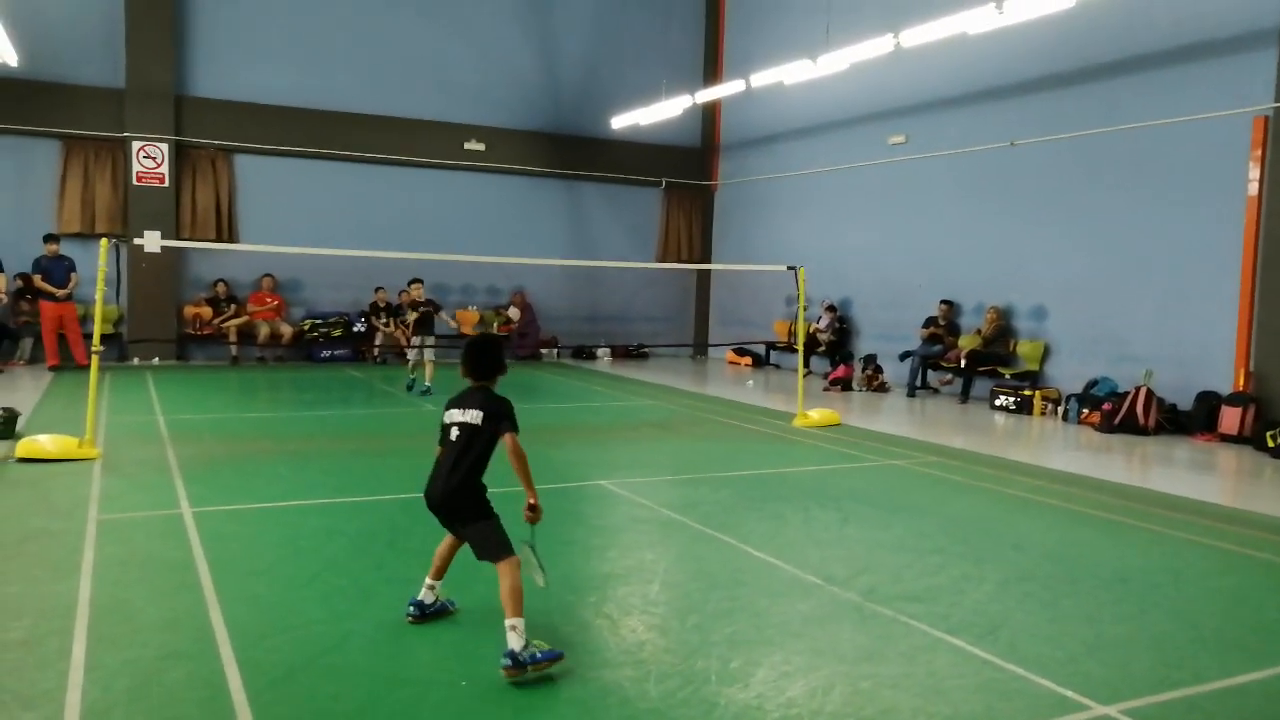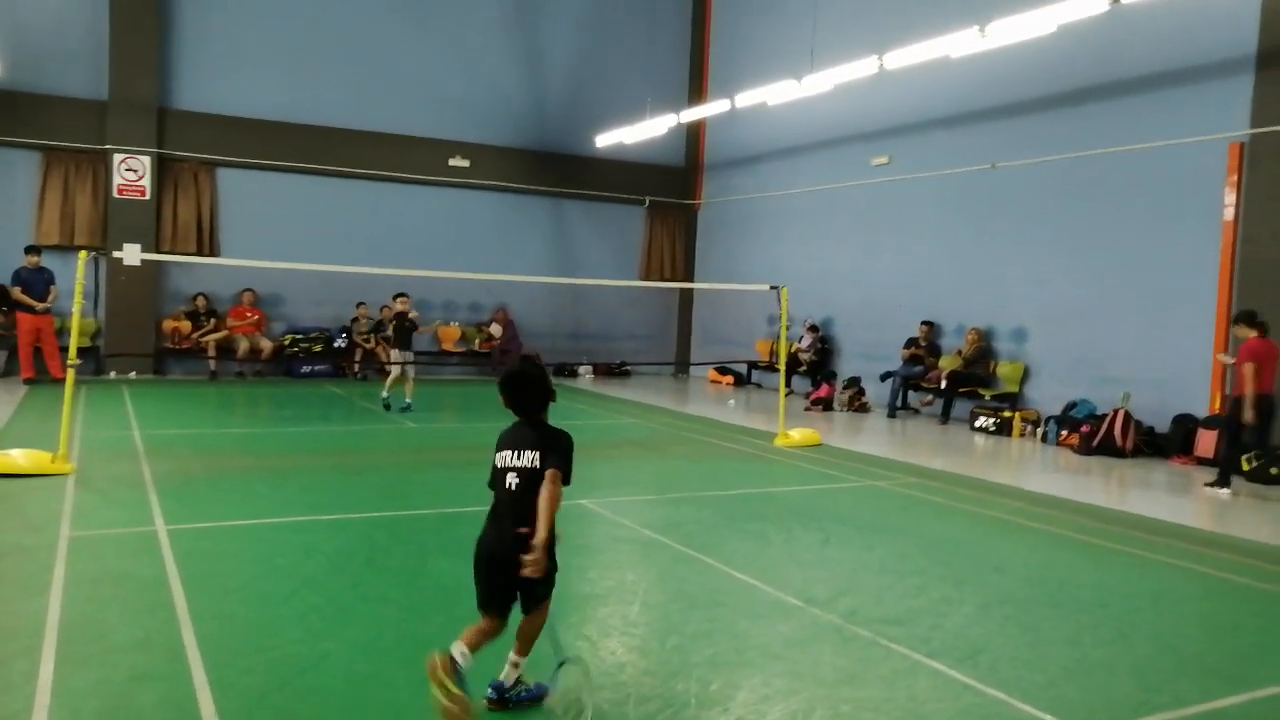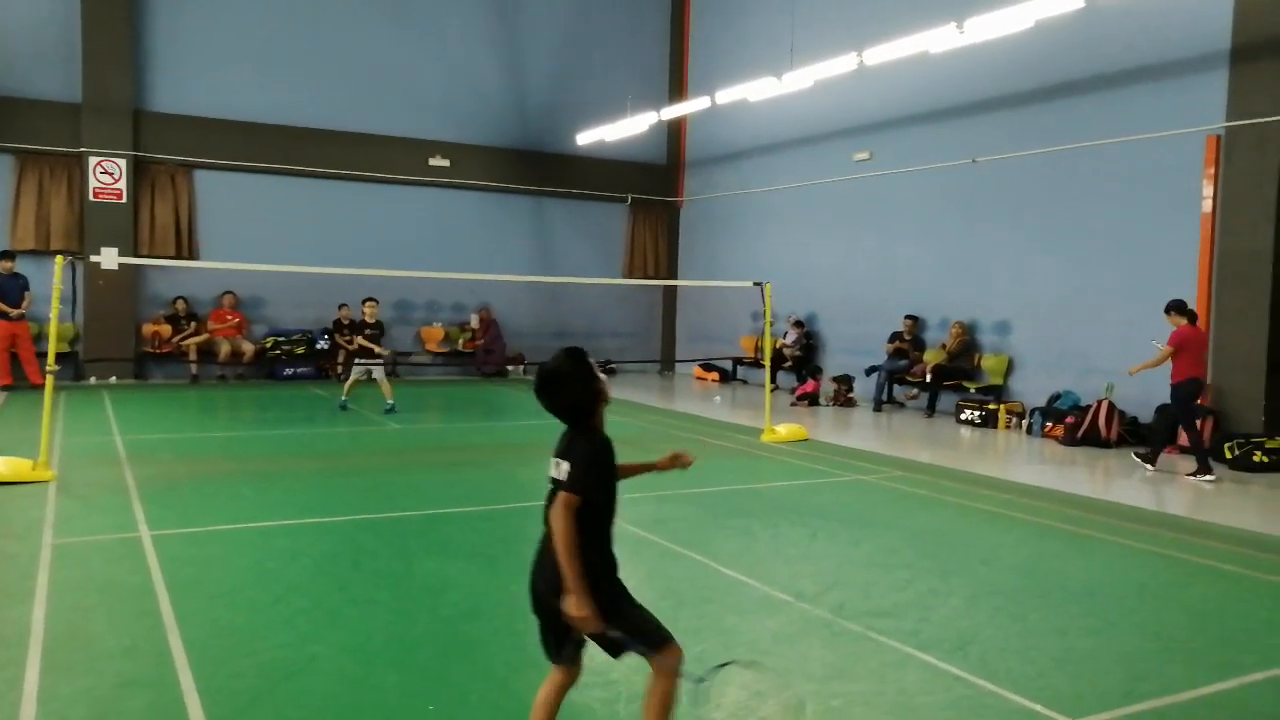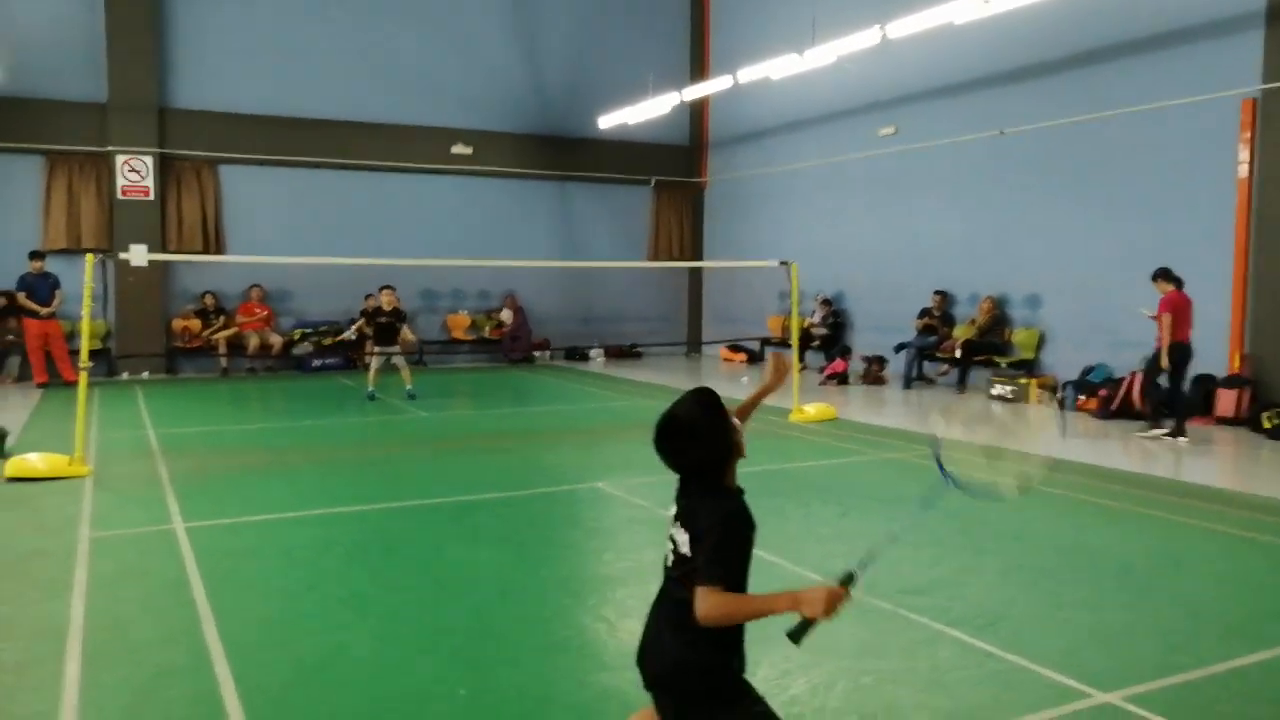
dt=0.4s
person 1, frame 1
left shoulder: (452, 403)
right shoulder: (497, 405)
right elbow: (512, 446)
right wrist: (531, 495)
left hip: (435, 492)
right hip: (465, 495)
left knee: (456, 534)
right knee: (508, 563)
left ankle: (424, 601)
right ankle: (517, 650)
person 1, frame 2
left shoulder: (505, 439)
right shoulder: (558, 440)
right elbow: (551, 484)
right wrist: (542, 540)
left hip: (491, 545)
right hip: (527, 548)
left knee: (493, 619)
right knee: (538, 606)
left ankle: (453, 660)
right ankle: (506, 685)
person 1, frame 3
left shoulder: (572, 439)
right shoulder: (593, 446)
right elbow: (561, 513)
left wrist: (655, 466)
right wrist: (578, 593)
left hip: (548, 581)
right hip: (585, 581)
left knee: (563, 670)
right knee: (667, 658)
person 1, frame 4
left shoulder: (693, 481)
right shoulder: (726, 516)
right elbow: (708, 607)
right wrist: (797, 601)
left hip: (659, 651)
right hip: (697, 668)
